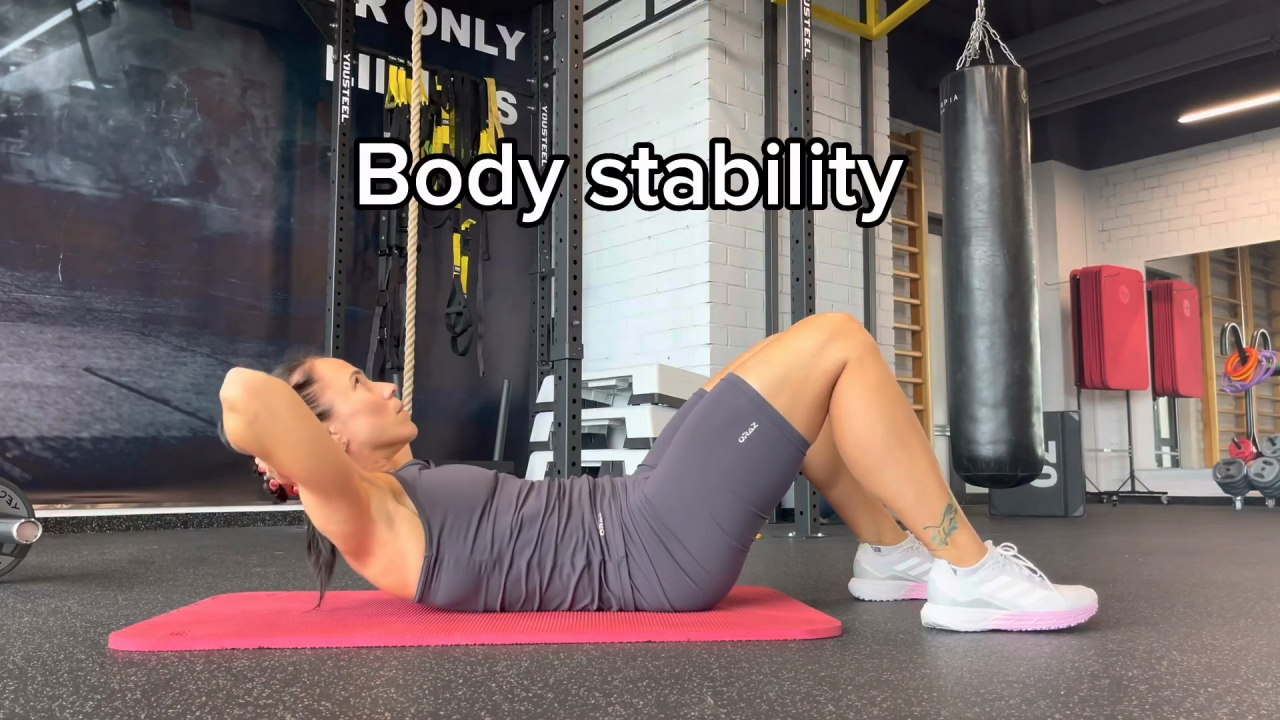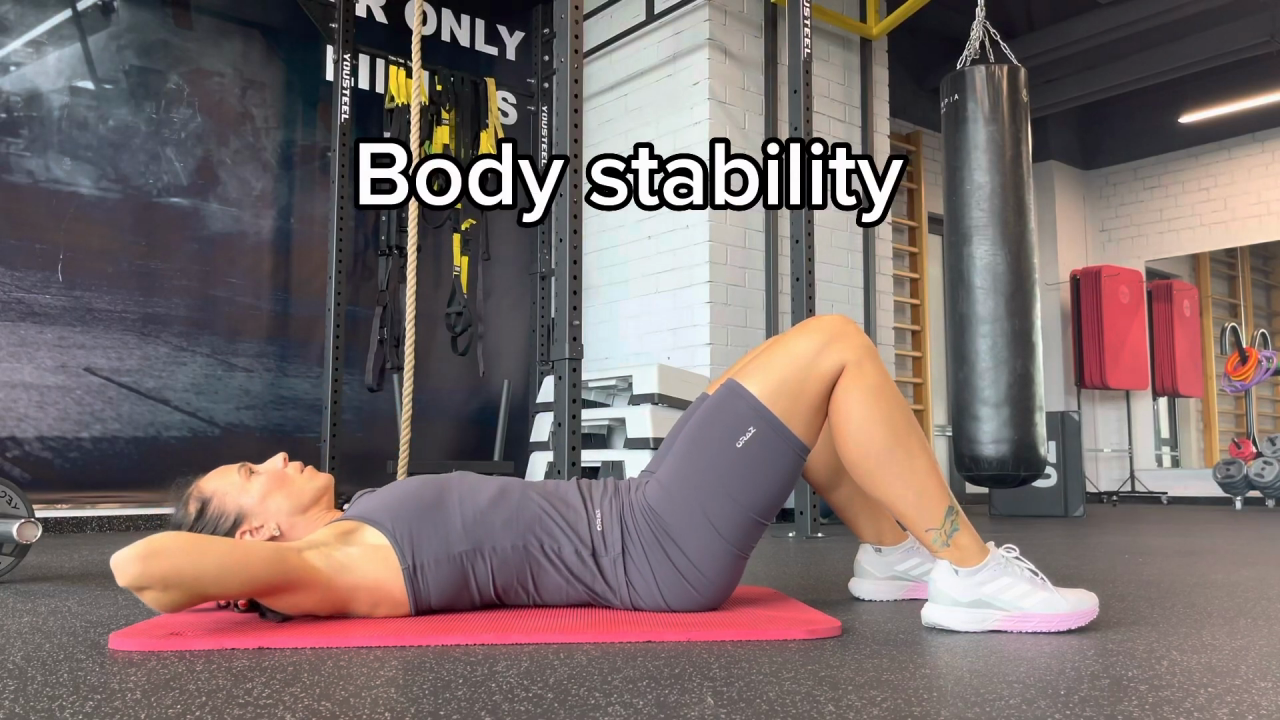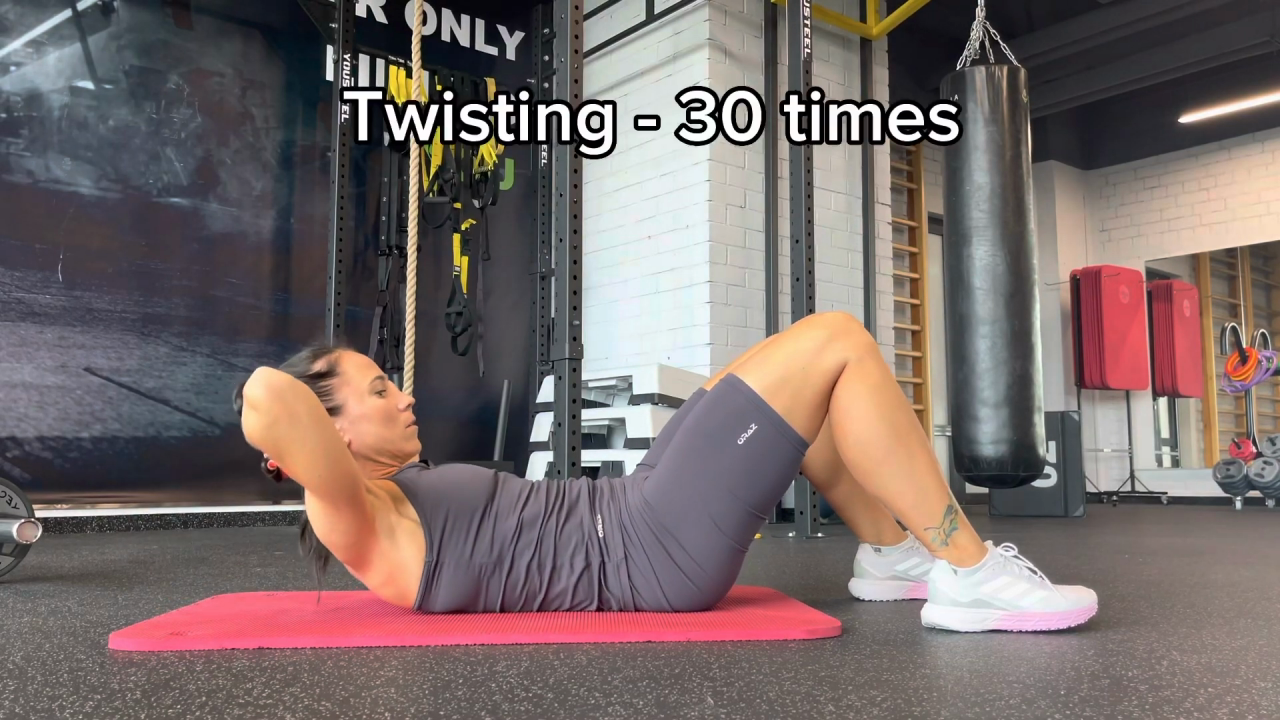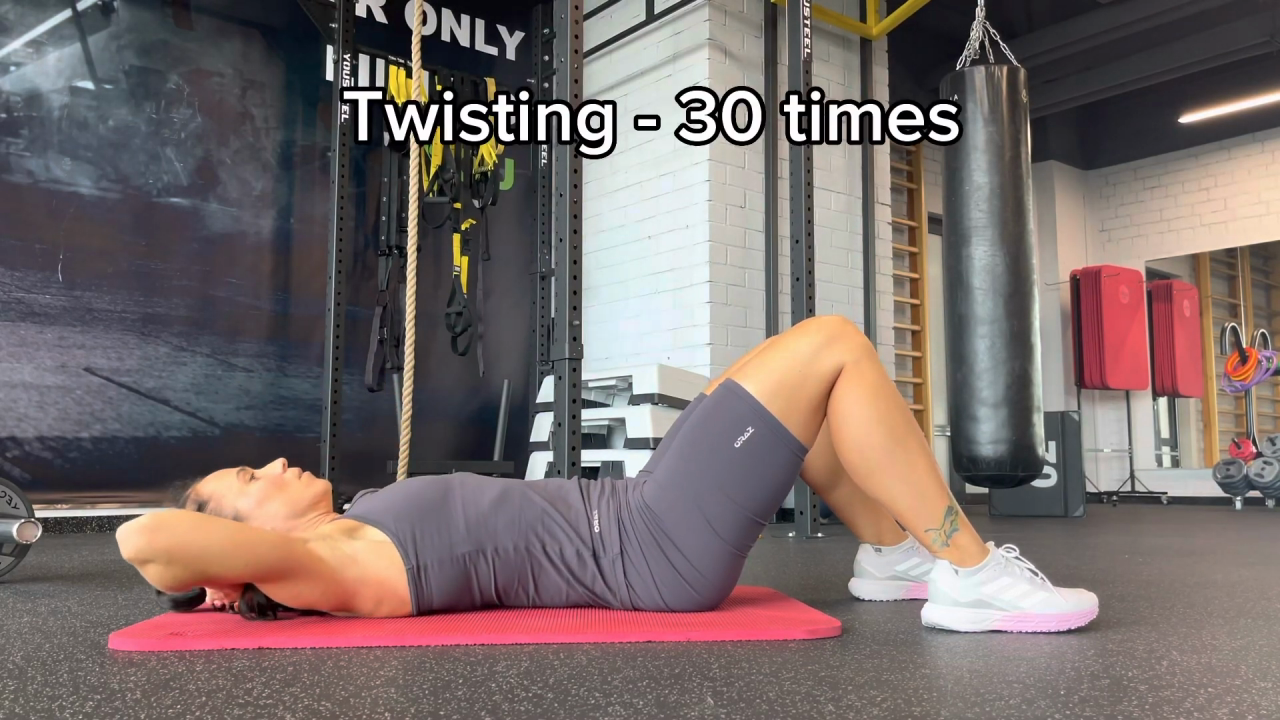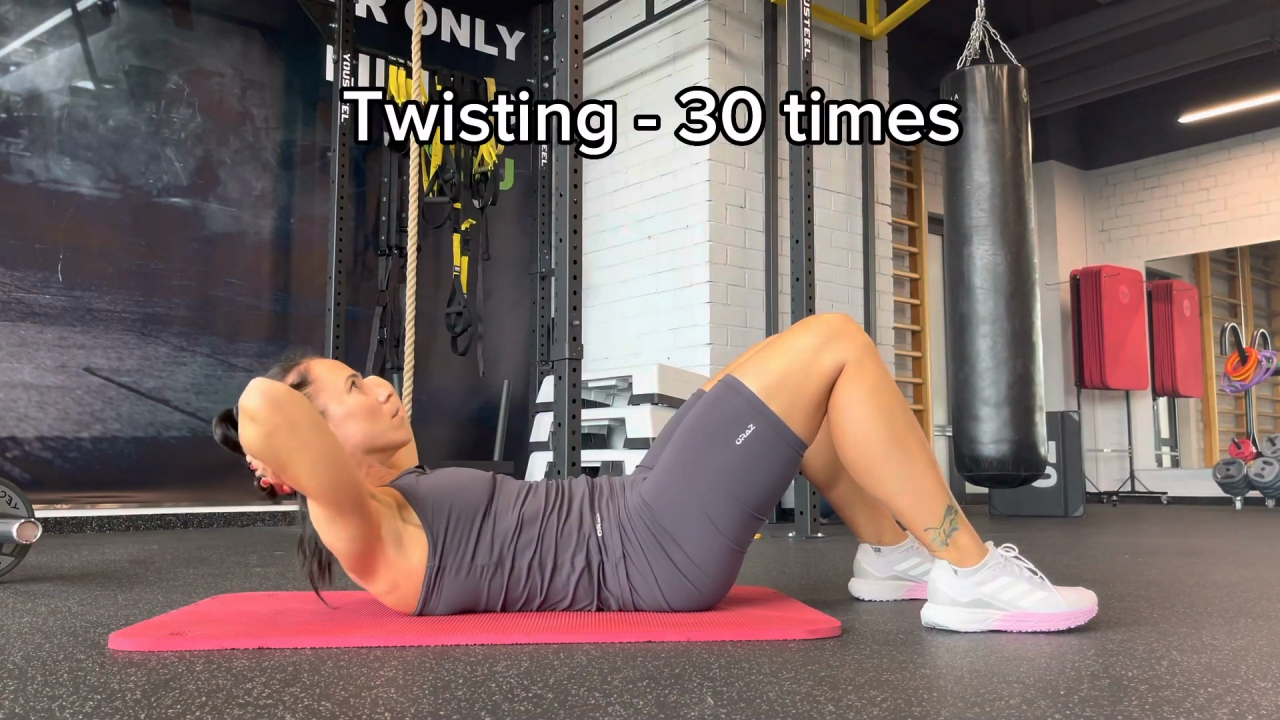
dt=1s
person 1, frame 1
left shoulder: (394, 499)
right shoulder: (366, 518)
right elbow: (244, 391)
right wrist: (279, 453)
left hip: (638, 520)
right hip: (657, 553)
left knee: (813, 372)
right knee: (839, 342)
left ankle: (890, 556)
right ankle: (970, 575)
person 1, frame 2
left shoulder: (351, 536)
right shoulder: (333, 569)
right elbow: (140, 566)
right wrist: (210, 566)
left hip: (636, 518)
right hip: (661, 551)
left knee: (808, 373)
right knee: (837, 344)
left ankle: (892, 556)
right ankle: (971, 575)
person 1, frame 3
left shoulder: (387, 503)
right shoulder: (364, 527)
right elbow: (268, 394)
right wrist: (288, 447)
left hip: (636, 522)
right hip: (656, 554)
left knee: (811, 375)
right knee: (838, 342)
left ankle: (890, 556)
right ankle: (970, 576)
person 1, frame 4
left shoulder: (356, 535)
right shoulder: (341, 571)
right elbow: (144, 539)
right wrist: (222, 554)
left hip: (631, 518)
right hip: (659, 551)
left knee: (806, 373)
right knee: (835, 344)
left ankle: (892, 557)
right ankle: (972, 575)
person 1, frame 5
left shoulder: (393, 506)
right shoulder: (369, 536)
right elbow: (261, 408)
right wrist: (279, 446)
left hip: (633, 521)
right hip: (657, 555)
left knee: (813, 373)
right knee: (837, 344)
left ankle: (892, 556)
right ankle: (971, 575)
